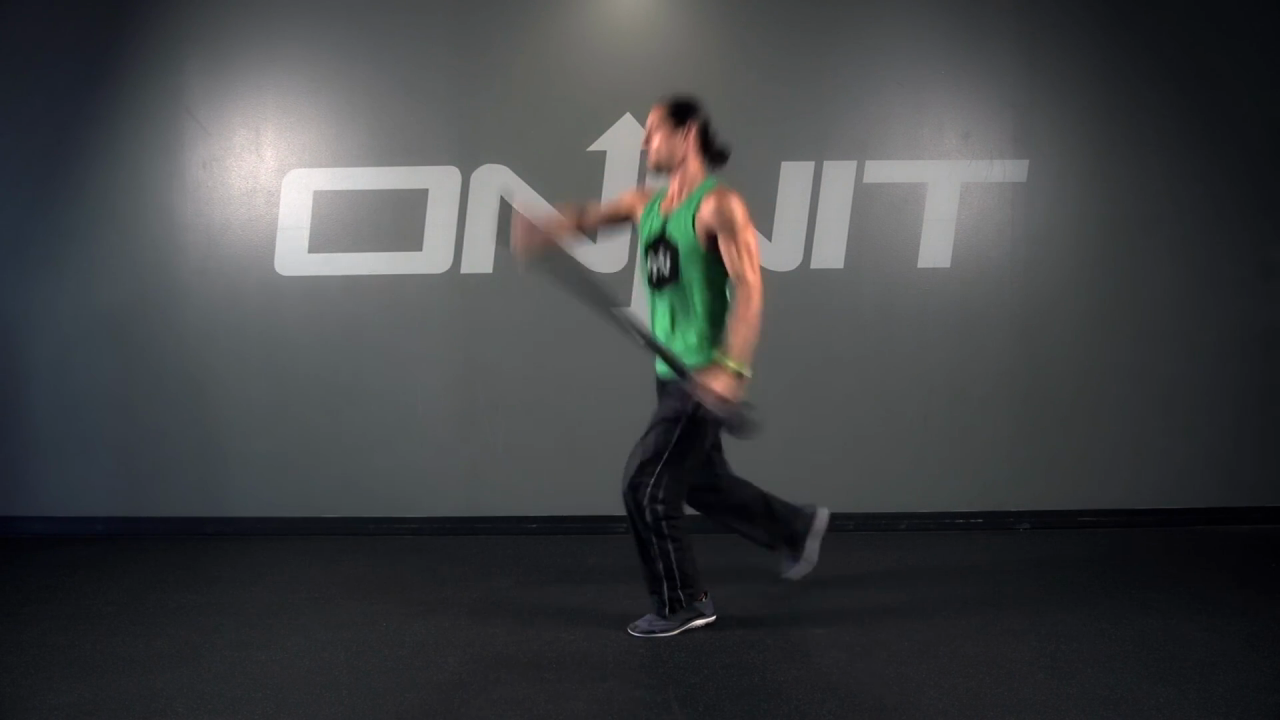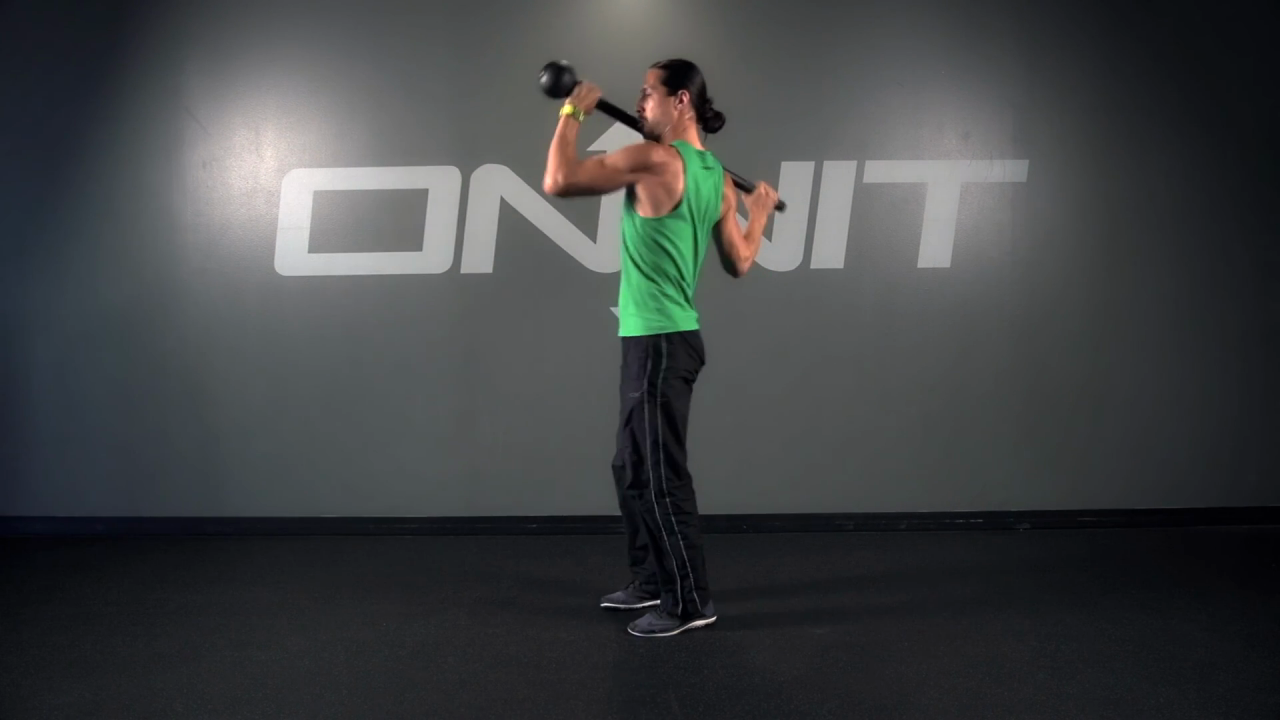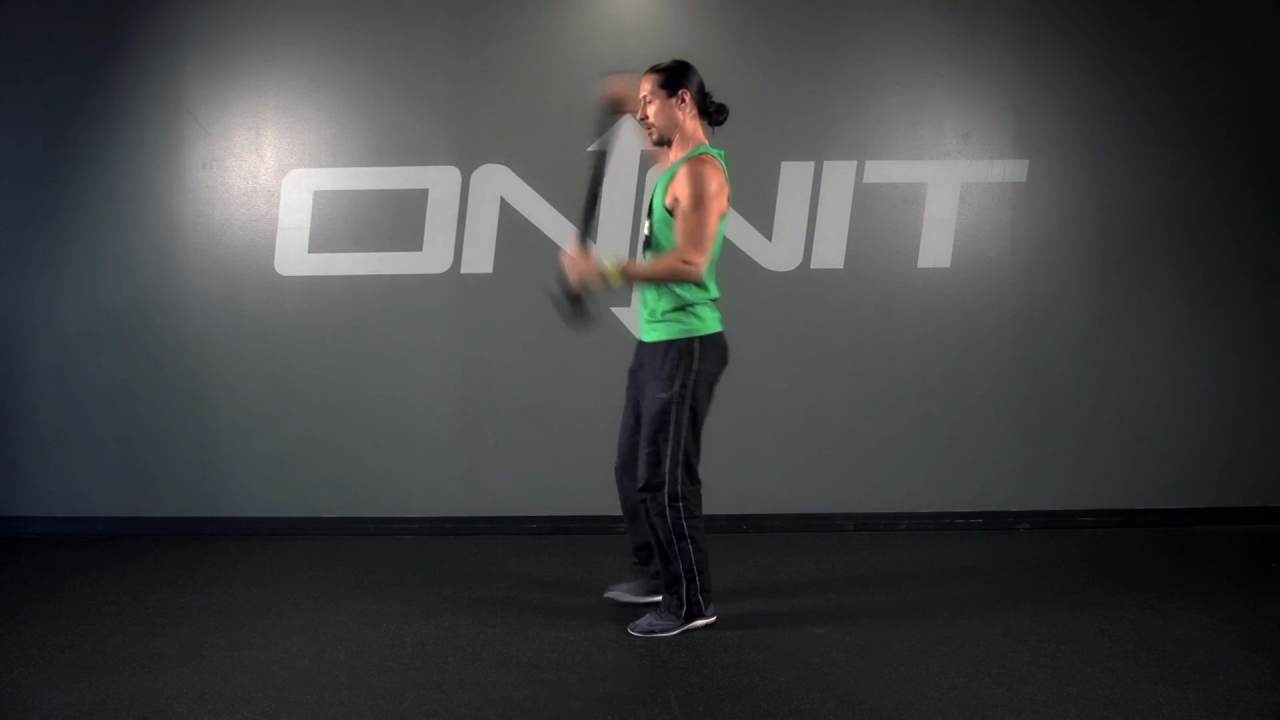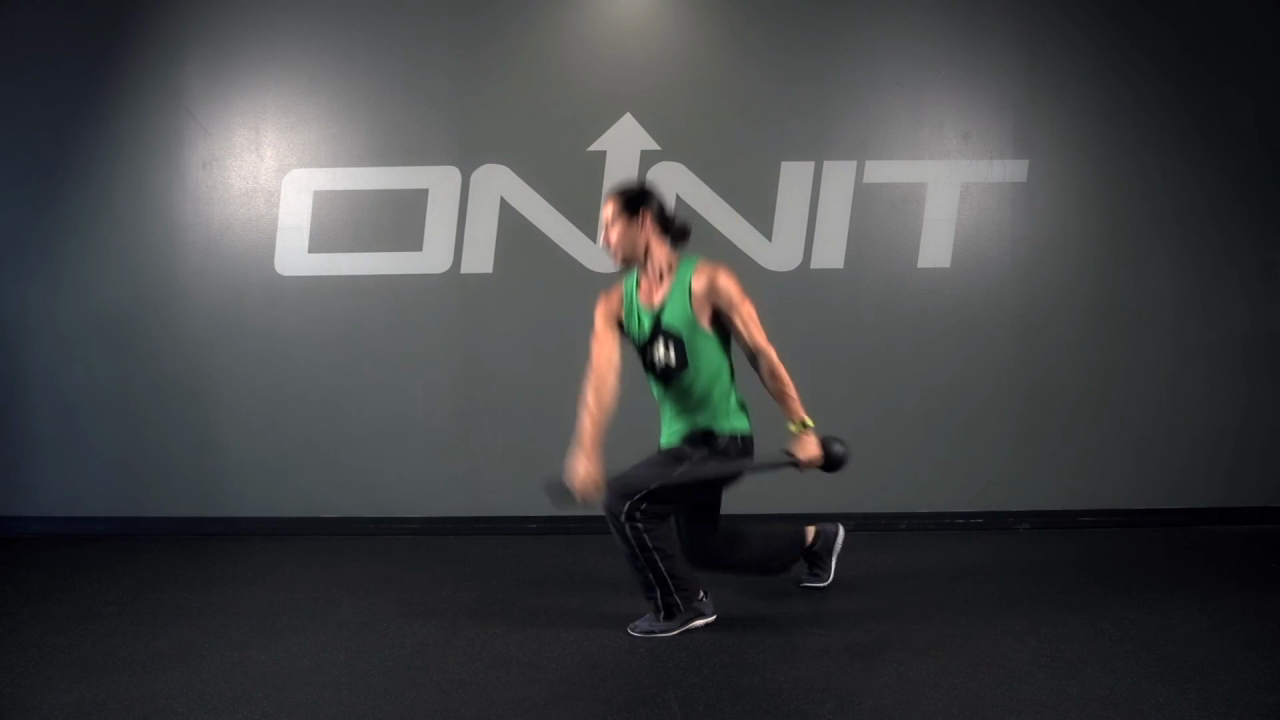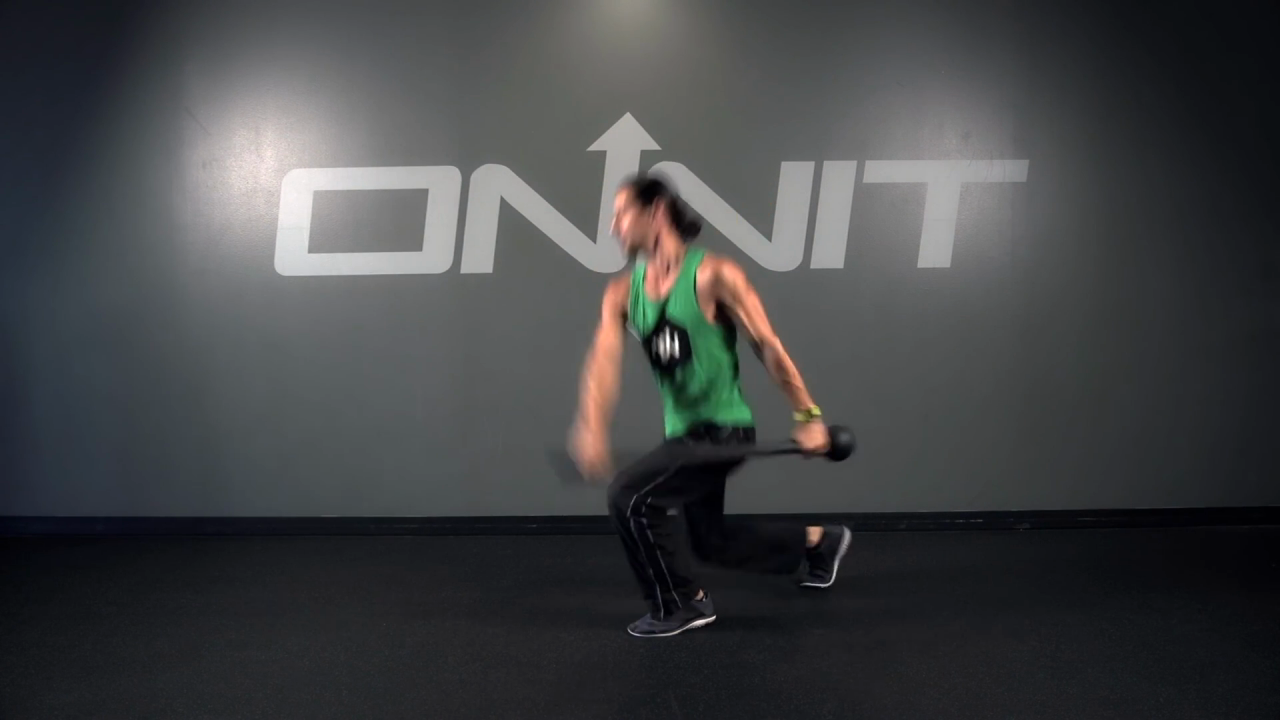
dt=0.5s
person 1, frame 1
left shoulder: (721, 205)
right shoulder: (651, 203)
left elbow: (749, 291)
right elbow: (586, 219)
left wrist: (730, 368)
right wrist: (543, 229)
left hip: (706, 376)
right hip: (674, 375)
left knee: (645, 484)
right knee: (704, 485)
left ankle: (683, 604)
right ankle: (798, 525)
person 1, frame 2
left shoulder: (655, 160)
right shoulder: (715, 177)
left elbow: (556, 183)
right elbow: (739, 262)
left wrist: (571, 113)
right wrist: (759, 211)
left hip: (659, 343)
right hip: (653, 338)
left knee: (658, 475)
right knee: (631, 469)
left ankle: (689, 602)
right ankle: (652, 580)
person 1, frame 3
left shoulder: (701, 172)
right shoulder: (683, 159)
left elbow: (690, 262)
left wrist: (604, 270)
right wrist: (629, 106)
left hip: (687, 345)
right hip: (655, 343)
left knee: (662, 477)
right knee: (632, 467)
left ankle: (690, 602)
right ankle: (655, 574)
person 1, frame 4
left shoulder: (707, 283)
right shoulder: (616, 302)
left elbow: (763, 355)
right elbow: (603, 382)
left wrist: (802, 428)
right wrist: (586, 452)
left hip: (720, 439)
right hip: (680, 440)
left knee: (624, 501)
right knee: (705, 547)
left ankle: (681, 606)
right ankle: (814, 540)
person 1, frame 5
left shoulder: (712, 276)
right shoulder: (622, 292)
left elbow: (769, 348)
right elbow: (604, 364)
left wrist: (808, 417)
right wrist: (592, 430)
left hip: (723, 430)
right hip: (684, 432)
left knee: (629, 495)
right knee: (710, 542)
left ankle: (679, 606)
right ankle: (818, 541)
